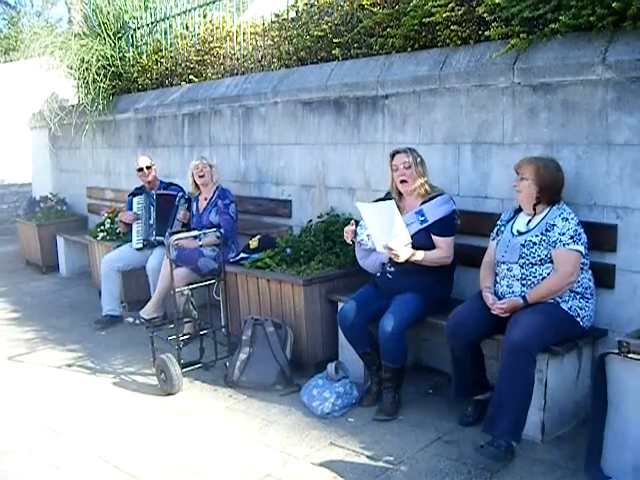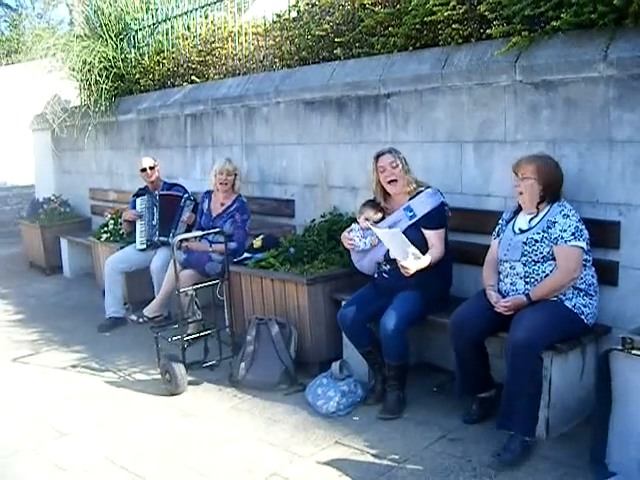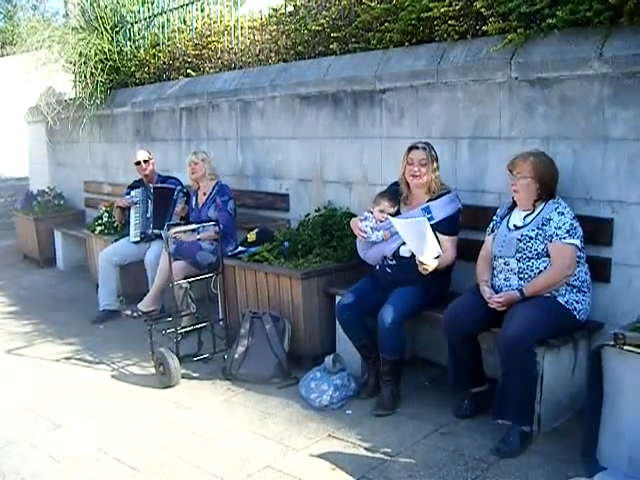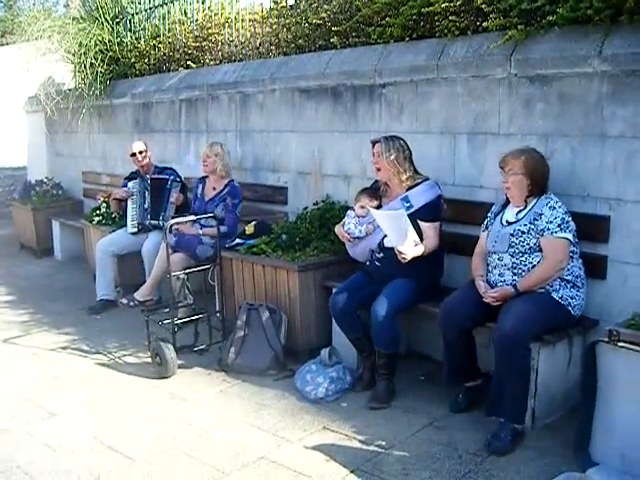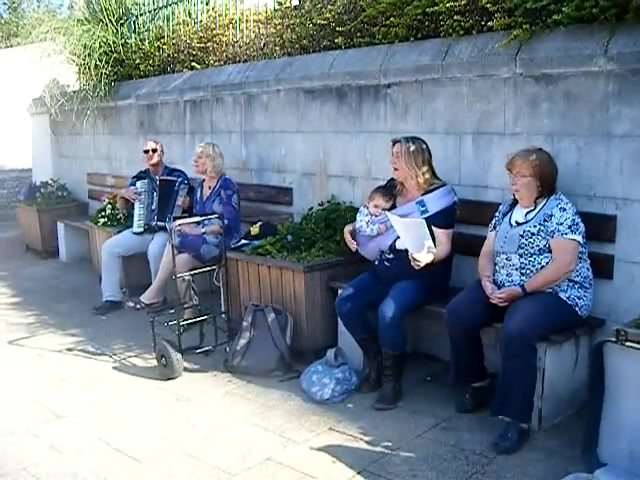
dt=1s
person 1, frame 1
left shoulder: (563, 220)
right shoulder: (509, 217)
left elbow: (566, 275)
right elbow: (489, 261)
left wrist: (522, 301)
right wrist: (488, 292)
left hip: (556, 305)
right hip: (504, 300)
left knee: (517, 343)
right knee: (458, 325)
left ankle: (504, 435)
right ankle: (480, 393)
person 1, frame 2
left shoulder: (563, 217)
right shoulder: (510, 216)
left elbow: (569, 273)
right elbow: (491, 259)
left wrist: (525, 299)
right wrist: (491, 290)
left hip: (559, 302)
right hip: (507, 297)
left knee: (522, 341)
right knee: (461, 323)
left ankle: (522, 433)
right ankle: (485, 391)
person 1, frame 3
left shoulder: (558, 215)
right shoulder: (504, 212)
left elbow: (563, 270)
right elbow: (485, 256)
left wrist: (519, 294)
right wrist: (485, 286)
left hip: (553, 298)
right hip: (501, 294)
left knee: (514, 336)
right knee: (455, 318)
left ankle: (521, 425)
right ankle: (477, 388)
person 1, frame 4
left shoulder: (550, 209)
right shoulder: (499, 209)
left elbow: (555, 263)
right elbow: (480, 252)
left wrist: (514, 290)
right wrist: (480, 281)
left hip: (547, 293)
right hip: (496, 289)
left knee: (509, 331)
right knee: (451, 312)
left ankle: (513, 421)
right ankle: (472, 382)
person 1, frame 5
left shoulder: (560, 210)
right shoulder: (506, 209)
left elbow: (564, 265)
right elbow: (487, 252)
left wrist: (521, 290)
right wrist: (487, 281)
left hip: (554, 294)
right hip: (503, 288)
left knee: (516, 331)
right knee: (457, 312)
left ankle: (518, 419)
right ankle: (478, 382)
person 2, frame 1
left shoulder: (438, 205)
right shoulder: (388, 202)
left elbow: (446, 256)
right elbow: (371, 235)
left wrist: (410, 254)
right wrist: (354, 232)
left hip: (423, 288)
right hip: (385, 282)
left knee: (389, 327)
right knee: (347, 316)
left ankle: (392, 391)
right ankle: (377, 378)
person 2, frame 2
left shoulder: (427, 200)
right shoulder: (380, 204)
left elbow: (438, 249)
left wrist: (418, 263)
right wrist: (349, 237)
left hip: (423, 284)
right hip: (385, 282)
left knee: (391, 324)
right knee: (347, 316)
left ankle: (396, 390)
right ankle: (380, 375)
person 2, frame 3
left shoulder: (444, 204)
right shoulder: (395, 192)
left elbow: (450, 252)
left wrist: (435, 263)
right wrist: (356, 222)
left hip: (421, 281)
right hip: (384, 274)
left knee: (388, 317)
right knee: (345, 309)
left ankle: (390, 386)
right ankle: (374, 369)
person 2, frame 4
left shoulder: (423, 192)
right shoulder: (378, 189)
left elbow: (432, 240)
left wrist: (415, 251)
right wrist: (341, 227)
left hip: (414, 273)
right hip: (377, 269)
left knee: (381, 311)
right knee: (338, 302)
left ankle: (385, 379)
right ankle: (368, 362)
person 2, frame 5
left shoulder: (438, 196)
right shoulder: (392, 188)
left elbow: (444, 245)
left wrist: (428, 257)
right wrist: (351, 228)
left hip: (421, 275)
right hip: (385, 269)
left knee: (388, 312)
right knee: (345, 303)
left ankle: (392, 380)
right ankle: (374, 363)
person 3, frame 1
left shoulder: (173, 190)
right shoulder: (134, 196)
left elbow: (188, 214)
right elbow: (124, 229)
left wrist: (186, 217)
right wrist: (122, 217)
left knee: (153, 265)
right knee: (108, 262)
right ankle: (112, 312)
person 3, frame 2
left shoulder: (176, 190)
right shoulder: (138, 196)
left elbow: (193, 213)
right elbow: (128, 229)
left wrist: (191, 218)
right wrist: (125, 217)
left knee: (157, 265)
right knee: (112, 263)
right ankle: (116, 314)
person 3, frame 3
left shoulder: (171, 183)
right shoulder: (134, 188)
right elbow: (120, 219)
left wrist: (184, 211)
right wrist: (118, 205)
left knee: (152, 258)
right knee: (105, 256)
right ankle: (109, 307)
person 3, frame 4
left shoulder: (168, 174)
right shoulder: (130, 180)
left elbow: (185, 201)
right elbow: (116, 209)
left wrist: (180, 200)
right wrist: (114, 196)
left hip: (161, 227)
left knee: (149, 249)
right knee: (103, 246)
right ankle: (107, 296)
person 3, frame 5
left shoulder: (177, 176)
right shoulder: (139, 179)
left elbow: (192, 203)
right elbow: (122, 207)
left wrist: (186, 203)
right wrist: (122, 194)
left hip: (167, 229)
left knee: (155, 250)
right knee: (109, 247)
right ankle: (112, 298)
person 4, frame 1
left shoulder: (223, 195)
right shoulder: (195, 200)
left elbow: (227, 233)
right elbow: (194, 232)
left wrist: (197, 243)
right wrist: (187, 241)
left hip: (220, 253)
right hip: (201, 253)
left knee: (171, 256)
right knee: (179, 275)
left ankle: (153, 308)
right ankle: (189, 325)
person 4, frame 2
left shoulder: (240, 205)
right shoulder: (207, 197)
left elbow: (238, 246)
right elbow: (198, 228)
left wrist: (207, 247)
right wrist: (192, 242)
left hip: (224, 258)
right hip: (203, 252)
left knee: (179, 259)
right knee: (185, 275)
left ankle: (156, 307)
right ankle: (193, 325)
person 4, frame 3
left shoulder: (222, 190)
right shoulder: (194, 195)
left elbow: (225, 228)
right elbow: (192, 226)
left wrist: (195, 237)
right wrist: (184, 235)
left hip: (219, 248)
right hip: (198, 247)
left knee: (169, 250)
right knee: (177, 267)
left ankle: (151, 301)
person 4, frame 4
left shoulder: (232, 189)
right shoulder: (201, 183)
left elbow: (230, 229)
right elbow: (193, 214)
left wrist: (198, 231)
right wrist: (185, 225)
left hip: (216, 242)
right hip: (195, 237)
left knee: (170, 242)
right knee: (175, 259)
left ankle: (147, 291)
person 4, frame 5
left shoulder: (225, 184)
right shoulder: (200, 186)
left elbow: (230, 223)
left wrist: (200, 230)
right wrist: (189, 227)
left hip: (222, 241)
right hip: (202, 239)
left knee: (174, 243)
right knee: (181, 260)
left ankle: (154, 293)
right ankle: (188, 309)
